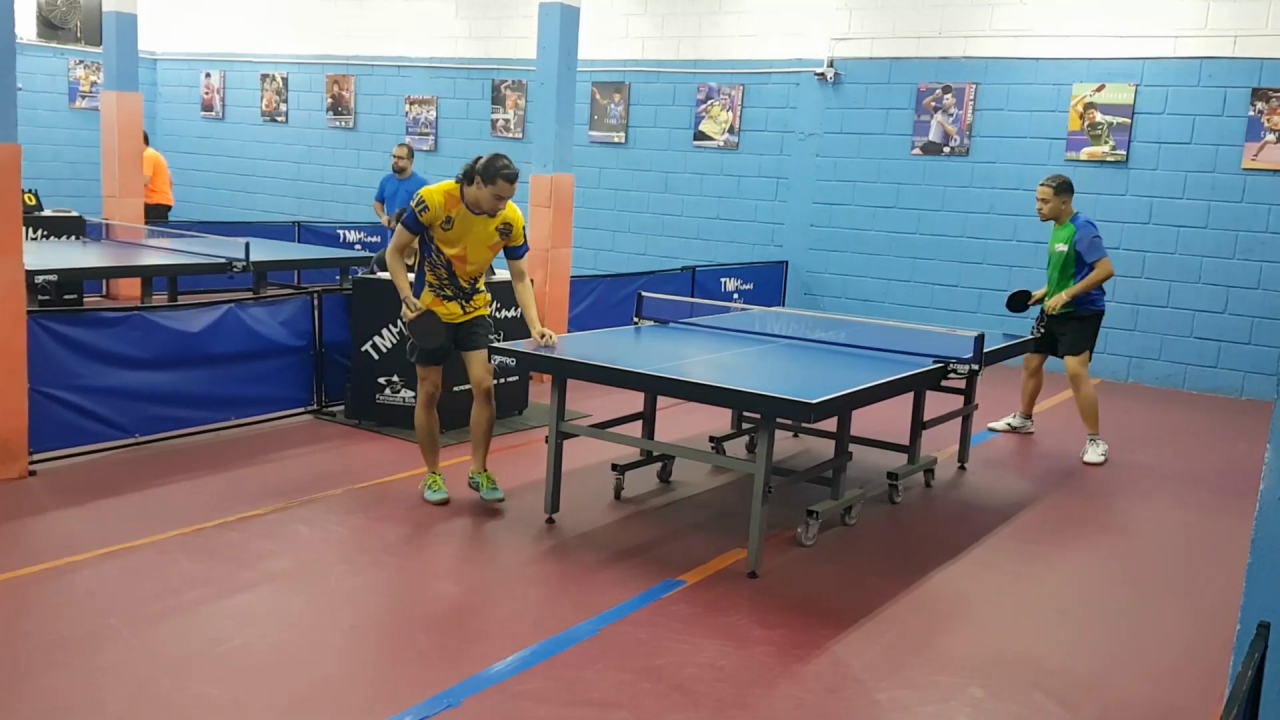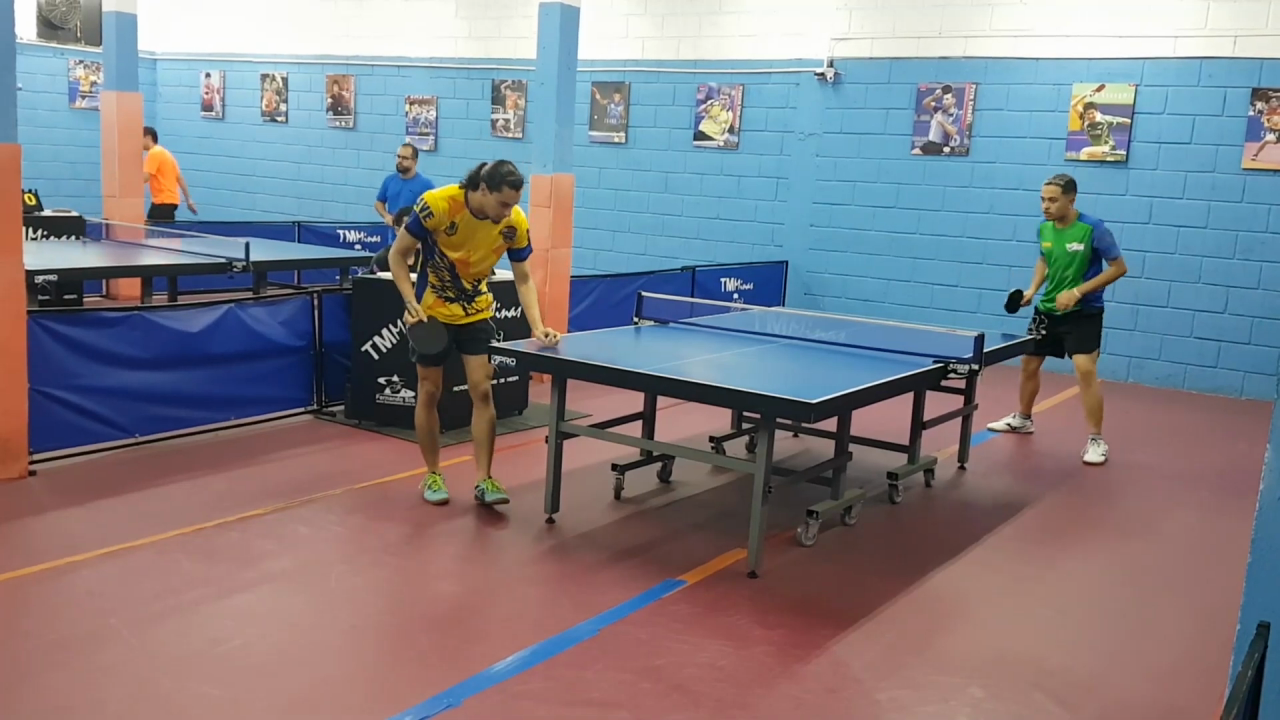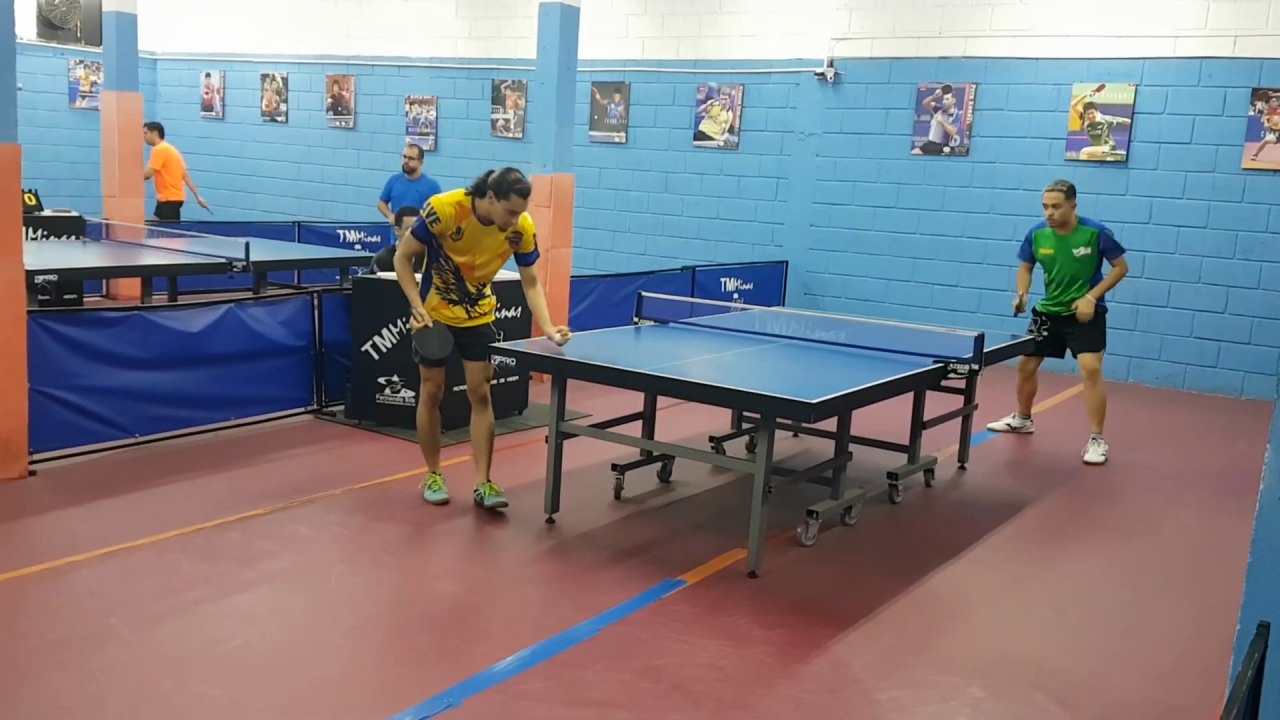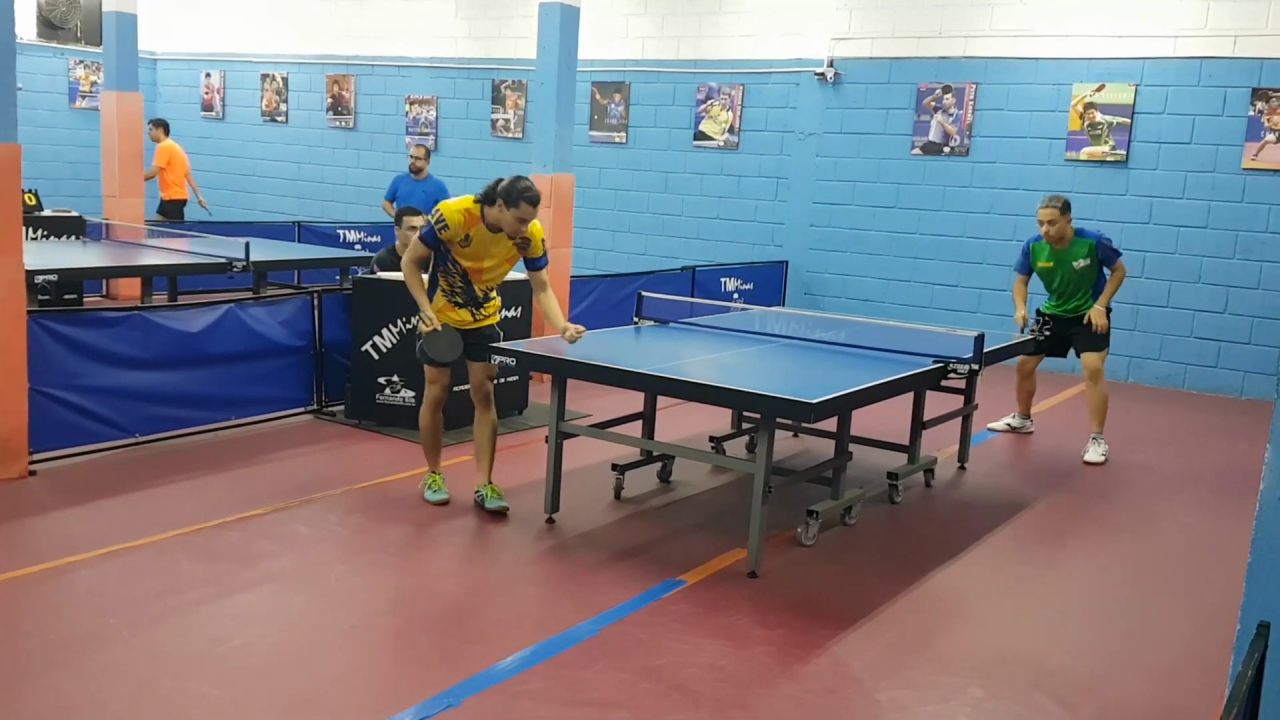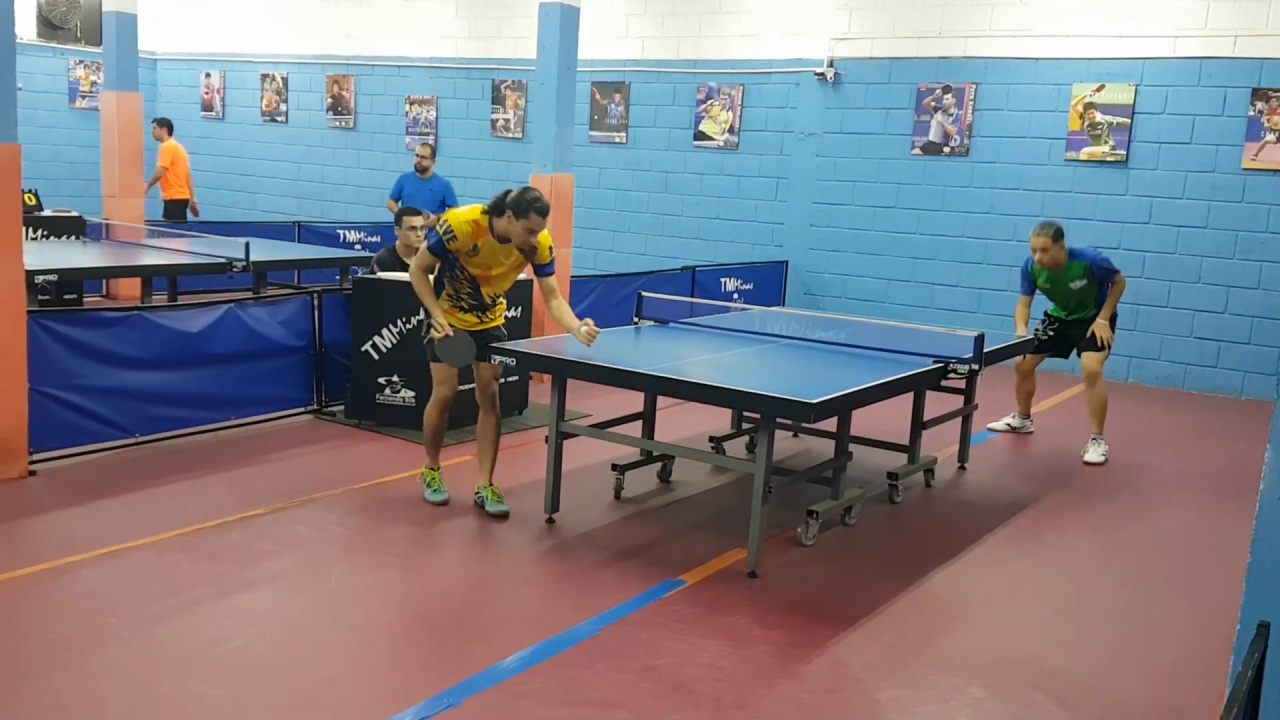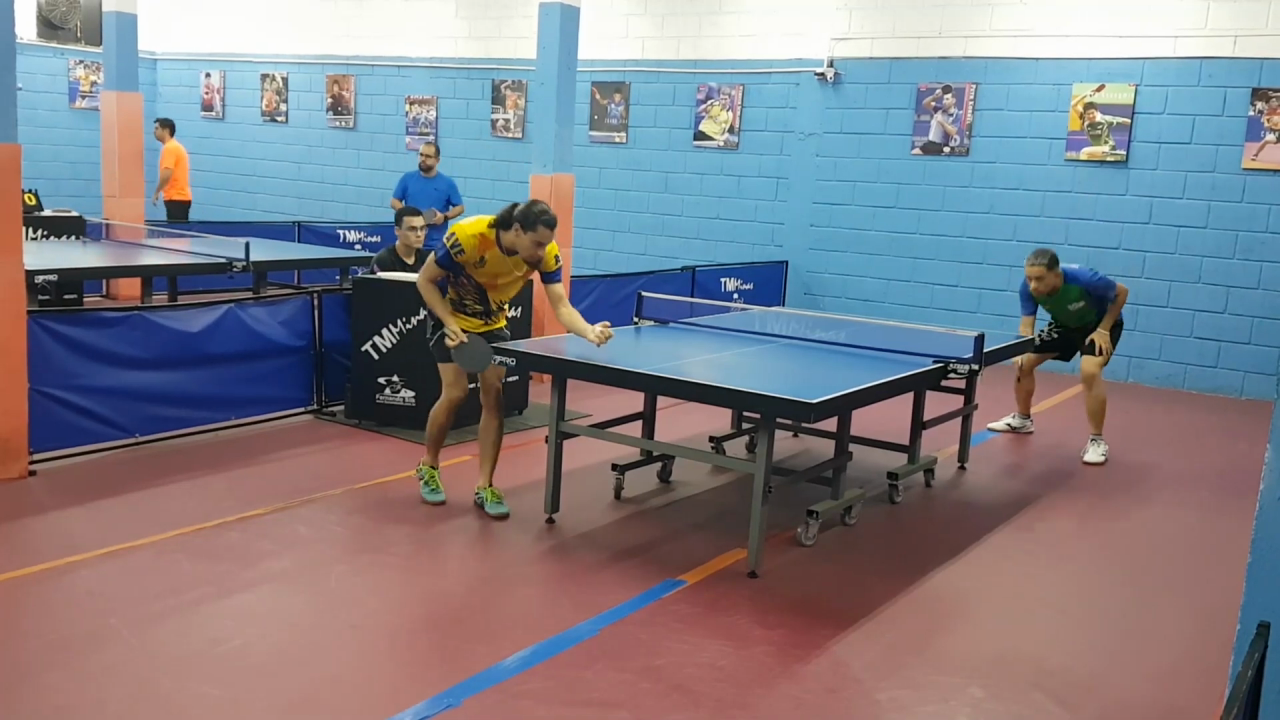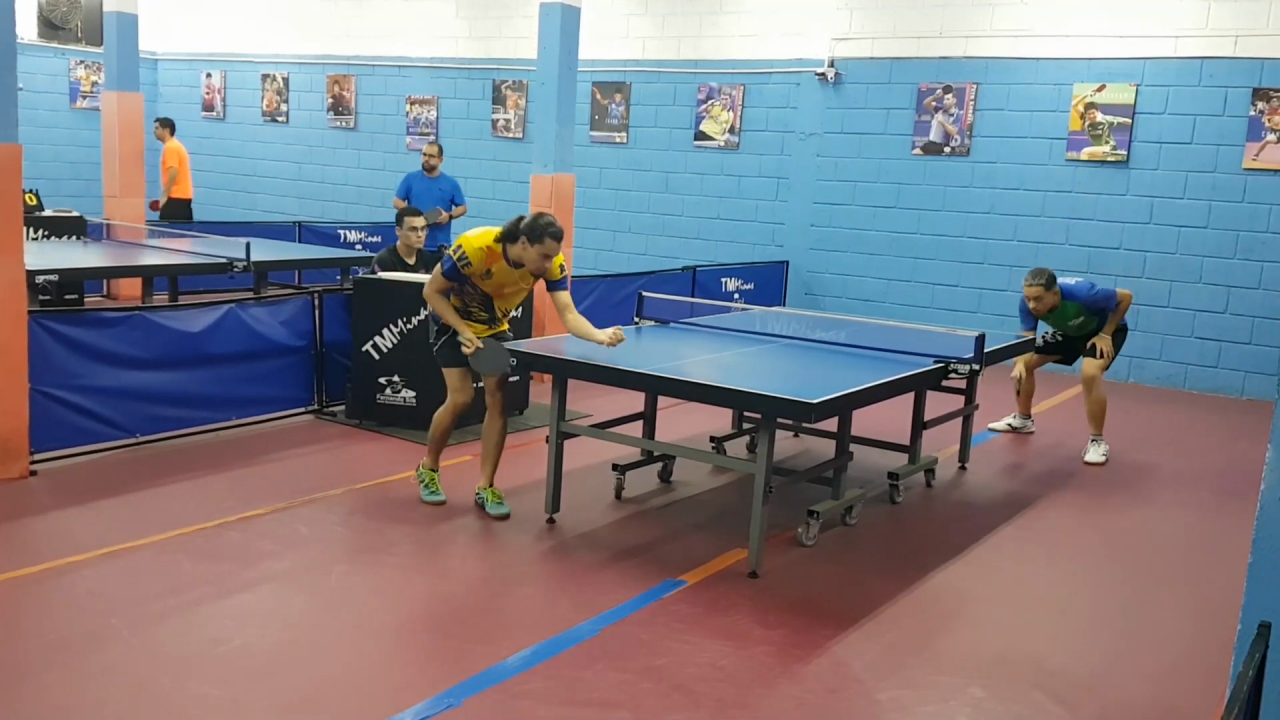
dt=0.1s
person 1, frame 1
left shoulder: (511, 219)
right shoulder: (433, 199)
left elbow: (520, 278)
right elbow: (394, 251)
left wrist: (534, 325)
right wrist: (408, 298)
left hip: (475, 312)
right hip: (429, 312)
left knee: (484, 387)
right knee: (429, 392)
left ankle: (479, 472)
right ankle: (432, 474)
person 1, frame 2
left shoulder: (515, 223)
right shoulder: (436, 204)
left elbow: (523, 279)
right elbow: (397, 254)
left wrist: (537, 326)
right wrist: (410, 302)
left hip: (477, 314)
right hip: (432, 313)
left knee: (482, 391)
right knee: (429, 392)
left ankle: (484, 480)
right ankle: (432, 475)
person 1, frame 3
left shoulder: (522, 228)
right shoulder: (443, 208)
left elbow: (531, 284)
right elbow: (402, 258)
left wrist: (548, 326)
right wrist: (418, 307)
left hip: (480, 317)
right hip: (435, 315)
left knee: (481, 394)
right knee: (432, 394)
left ankle: (483, 483)
right ankle: (433, 475)
person 1, frame 4
left shoulder: (531, 234)
right shoulder: (451, 214)
left elbow: (542, 289)
right elbow: (410, 263)
left wrist: (561, 325)
right wrist: (426, 311)
left hip: (484, 318)
right hip: (442, 317)
left knee: (484, 395)
right knee: (436, 393)
left ankle: (484, 485)
right ankle: (433, 475)
person 1, frame 5
left shoulder: (539, 243)
right shoulder: (460, 223)
left elbow: (553, 298)
right elbow: (417, 269)
left wrist: (577, 327)
right wrist: (438, 316)
left hip: (489, 321)
right hip: (446, 315)
left knee: (489, 395)
right knee: (445, 393)
left ankle: (485, 484)
right ankle: (431, 471)
person 1, frame 6
left shoulder: (546, 253)
right shoulder: (467, 235)
left elbow: (561, 305)
right elbow: (425, 280)
left wrist: (589, 331)
right wrist: (451, 324)
left hip: (492, 323)
right hip: (452, 319)
left knee: (493, 396)
right knee: (454, 393)
left ankle: (485, 486)
right ankle: (428, 467)
person 1, frame 7
left shoulder: (551, 262)
right shoulder: (474, 247)
left elbow: (568, 315)
right elbow: (431, 291)
left wrist: (600, 336)
right wrist: (463, 331)
left hip: (494, 327)
right hip: (453, 322)
left knee: (497, 399)
right knee: (460, 398)
left ankle: (486, 486)
right ankle: (428, 468)
person 2, frame 1
left shoulder: (1082, 230)
right shoulder: (1052, 228)
left elbow: (1106, 269)
left wrist: (1066, 296)
right wrist: (1047, 289)
left hip: (1083, 313)
right hip: (1052, 311)
left knee: (1076, 373)
right knee: (1031, 363)
left ankle: (1095, 441)
right ankle: (1023, 419)
person 2, frame 2
left shoulder: (1093, 228)
right shoulder: (1044, 228)
left elbow: (1119, 268)
left wrist: (1077, 292)
right wrist: (1033, 288)
left hip: (1084, 312)
right hip: (1048, 310)
left knee: (1085, 370)
right knee: (1029, 366)
left ankle: (1097, 440)
right ankle: (1023, 419)
person 2, frame 3
left shoulder: (1096, 232)
right shoulder: (1036, 234)
left elbow: (1121, 266)
right elbow: (1025, 267)
left wrist: (1092, 296)
right wrist: (1020, 294)
left hip: (1086, 313)
right hip: (1048, 312)
left knee: (1091, 369)
right knee: (1026, 366)
left ankle: (1097, 440)
right ankle: (1022, 419)
person 2, frame 4
left shoulder: (1094, 242)
right shoulder: (1033, 246)
left elbow: (1119, 270)
right elbow: (1021, 281)
left wrist: (1099, 305)
right wrist: (1020, 309)
left hip: (1088, 316)
right hip: (1053, 314)
left knee: (1093, 369)
right knee: (1024, 364)
left ankle: (1097, 440)
right ankle: (1022, 419)
person 2, frame 5
left shoulder: (1089, 260)
right shoulder: (1030, 266)
left elbow: (1119, 282)
right elbow: (1023, 303)
left wrist: (1103, 319)
right wrist: (1021, 331)
left hip: (1094, 319)
right hip: (1059, 319)
left knee: (1092, 369)
right knee: (1023, 363)
left ankle: (1097, 440)
right ankle: (1022, 420)
person 2, frame 6
left shoulder: (1085, 281)
right shoulder: (1029, 287)
left elbow: (1121, 293)
right elbow: (1027, 325)
left wrist: (1103, 329)
left hip: (1098, 326)
right hip: (1065, 326)
left knee: (1089, 371)
right knee: (1024, 364)
left ankle: (1097, 441)
right ankle: (1022, 419)
person 2, frame 7
left shoulder: (1083, 295)
right shoulder: (1028, 305)
left elbow: (1126, 297)
left wrist: (1106, 334)
right wrist: (1020, 365)
left hip: (1106, 330)
right hip: (1069, 332)
left knee: (1090, 373)
right knee: (1024, 365)
left ankle: (1097, 441)
right ankle: (1023, 420)
